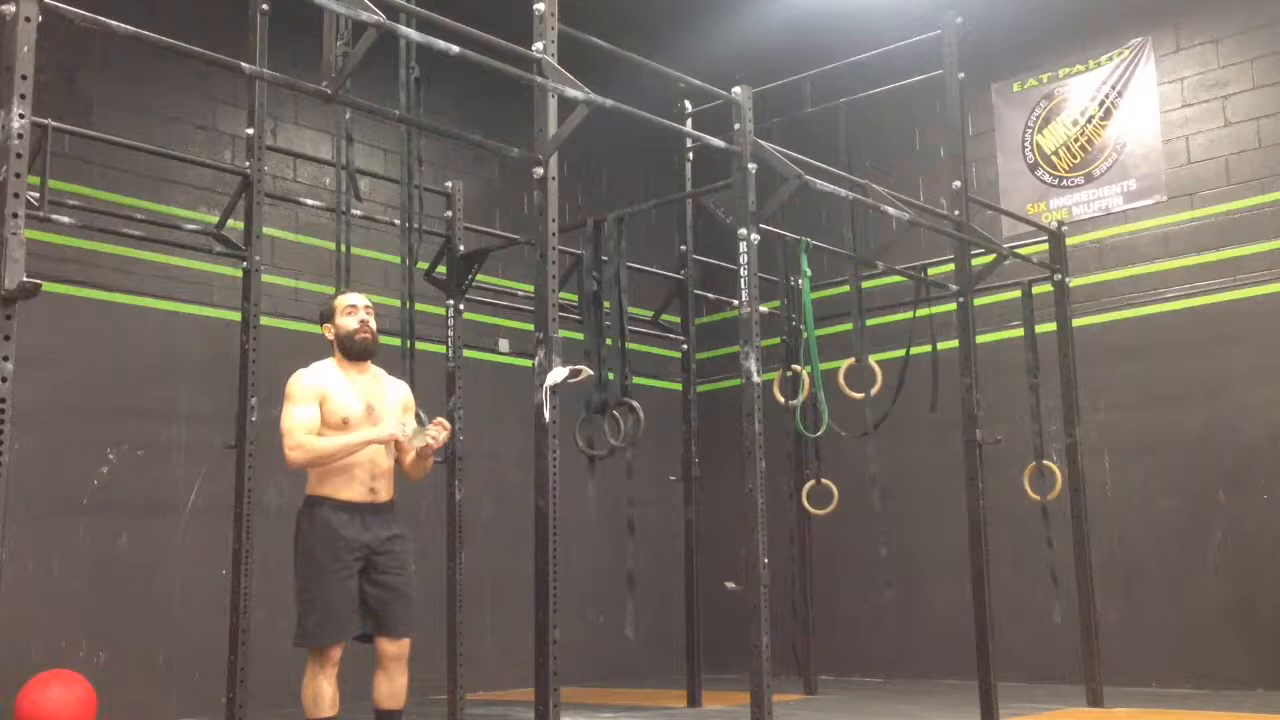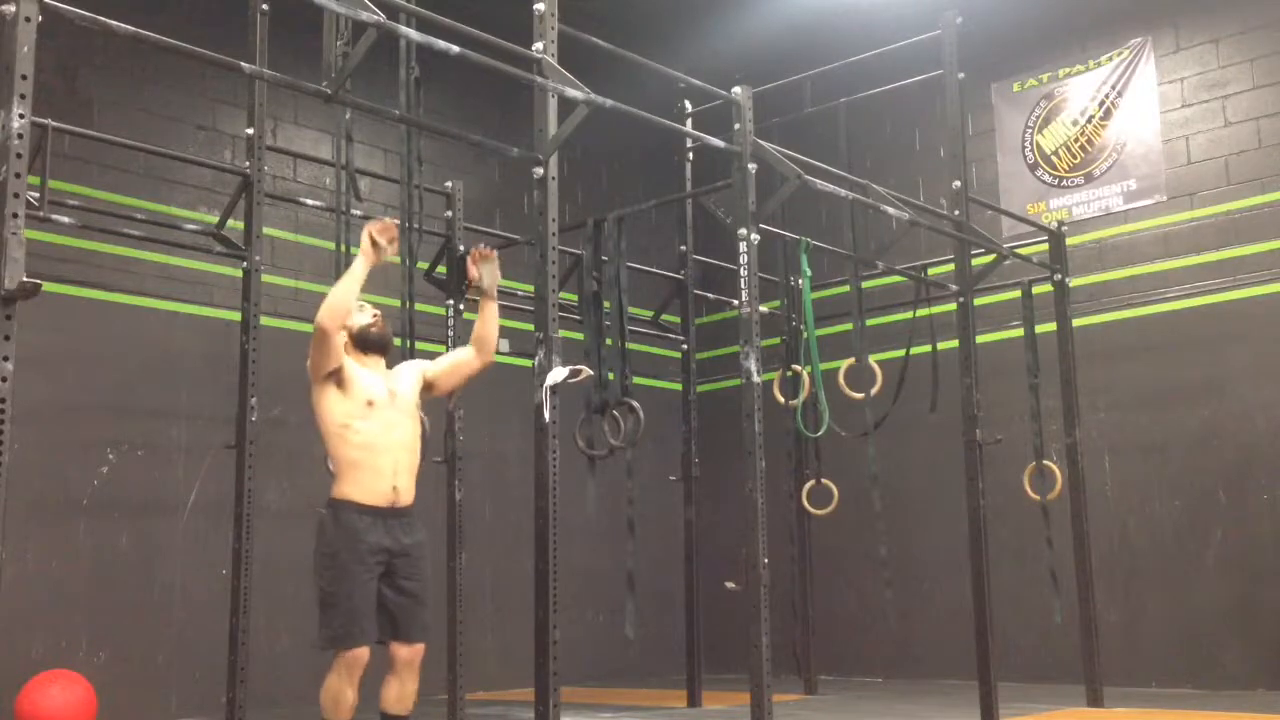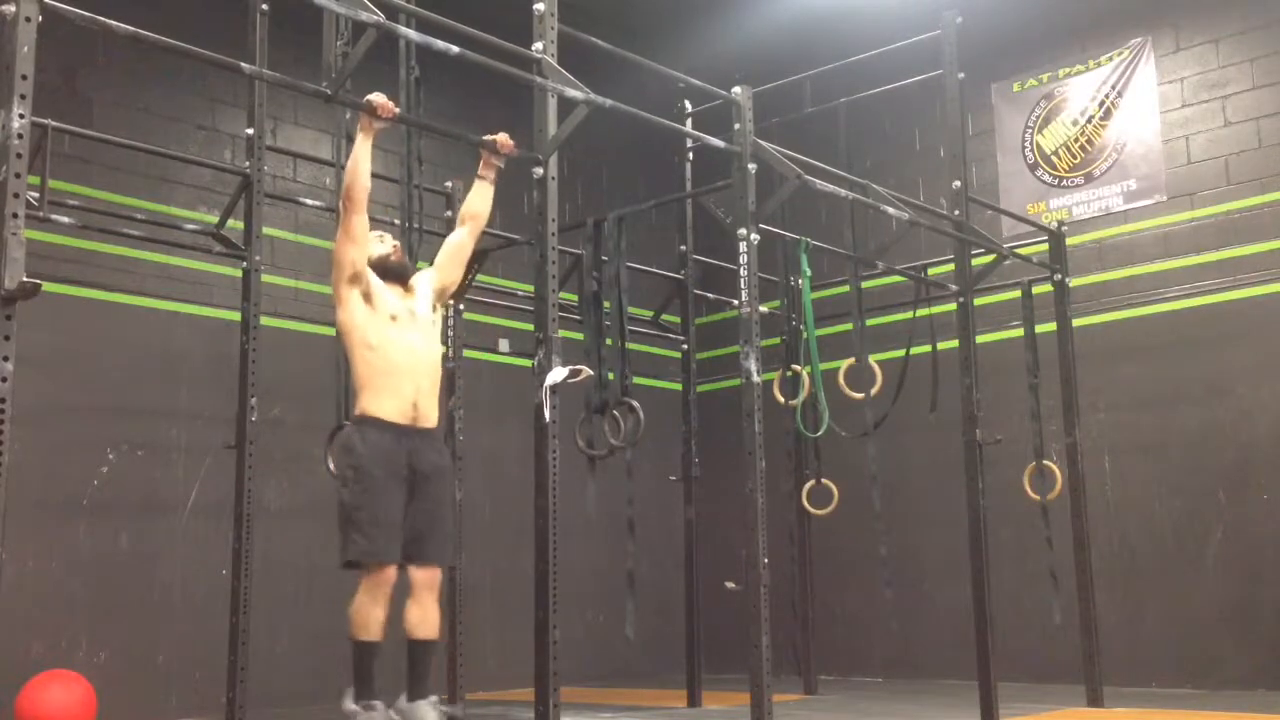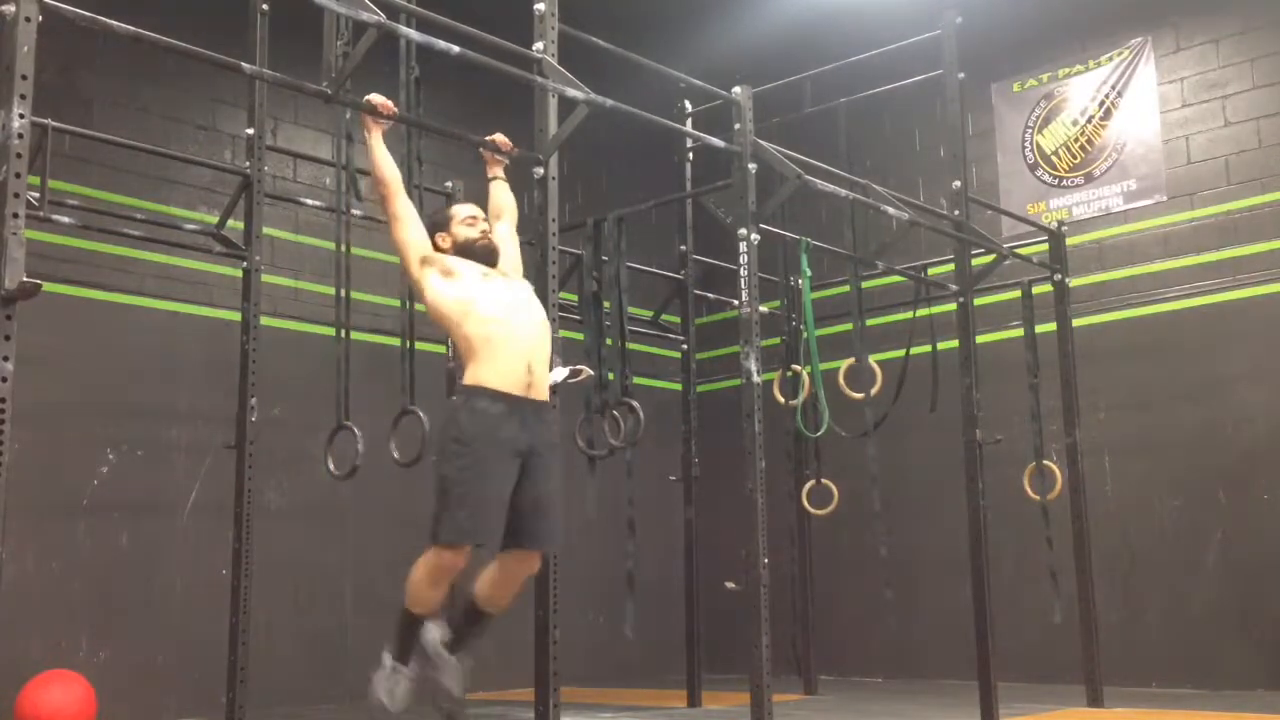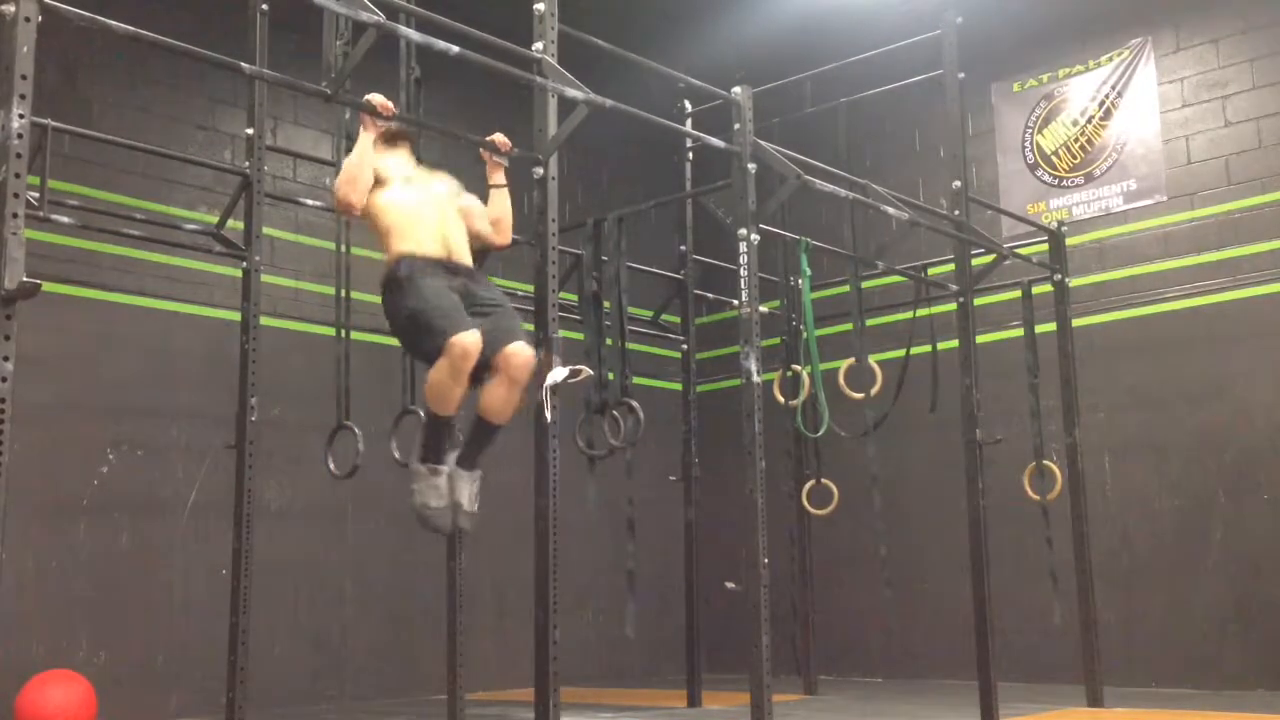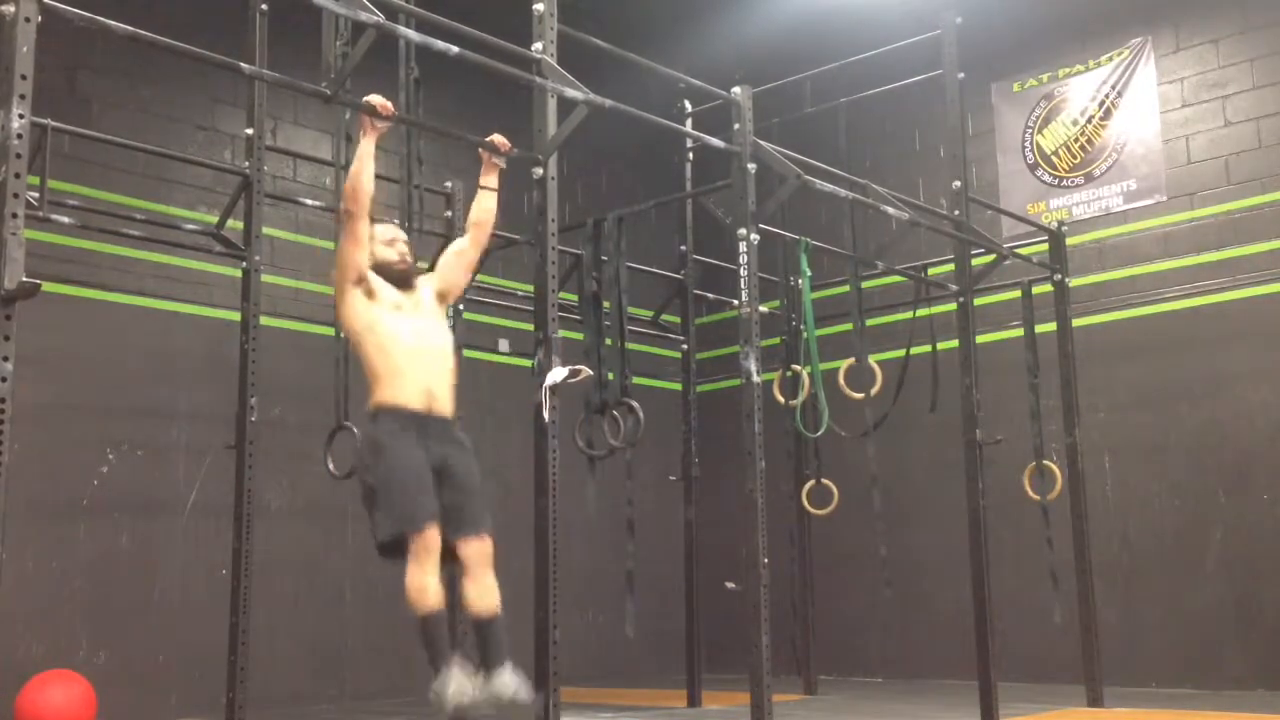
dt=0.7s
person 1, frame 1
left shoulder: (398, 389)
right shoulder: (310, 380)
left elbow: (411, 470)
right elbow: (296, 451)
left wrist: (427, 449)
right wrist: (368, 436)
left hip: (385, 525)
right hip: (329, 523)
left knee: (395, 647)
right knee: (327, 652)
person 1, frame 2
left shoulder: (413, 375)
right shoulder: (332, 372)
left elbow: (483, 353)
right elbow: (325, 323)
left wrist: (486, 289)
right wrist: (365, 258)
left hip: (405, 530)
right hip: (352, 527)
left knee: (408, 654)
right knee: (352, 655)
person 1, frame 3
left shoulder: (429, 291)
right shoulder: (357, 289)
left elbow: (469, 226)
right elbow: (353, 206)
left wrist: (488, 169)
right wrist: (366, 132)
left hip: (428, 447)
right hip: (375, 441)
left knee: (427, 578)
right knee: (380, 573)
person 1, frame 4
left shoulder: (508, 272)
right shoulder: (437, 269)
left elbow: (506, 217)
right elbow: (395, 197)
left wrist: (496, 169)
right wrist: (375, 134)
left hip: (537, 421)
right hip: (483, 414)
left knee: (524, 557)
right knee: (453, 550)
left ankle: (447, 639)
right ankle: (402, 652)
person 1, frame 5
left shoulder: (444, 182)
right shoulder: (371, 165)
left elbow: (499, 235)
right elbow: (348, 200)
left wrist: (496, 173)
right wrist: (368, 132)
left hip: (468, 279)
right hip: (417, 276)
left knee: (518, 359)
right knee: (464, 347)
left ankle: (466, 464)
right ankle: (431, 462)
person 1, frame 6
left shoulder: (432, 292)
right shoulder: (357, 291)
left elbow: (475, 237)
right elbow: (353, 214)
left wrist: (489, 174)
right wrist: (368, 138)
left hip: (447, 435)
right hip: (396, 431)
left knee: (478, 550)
right knee: (425, 544)
left ankle: (496, 671)
right ankle: (447, 671)
